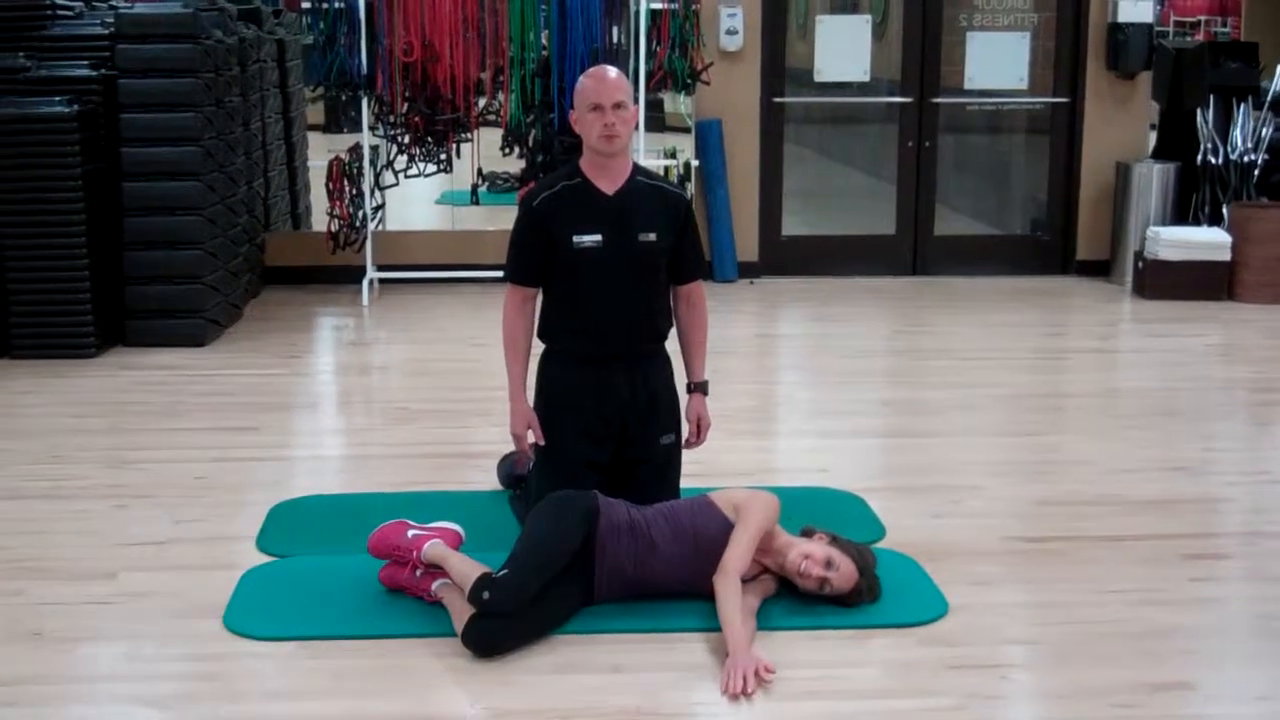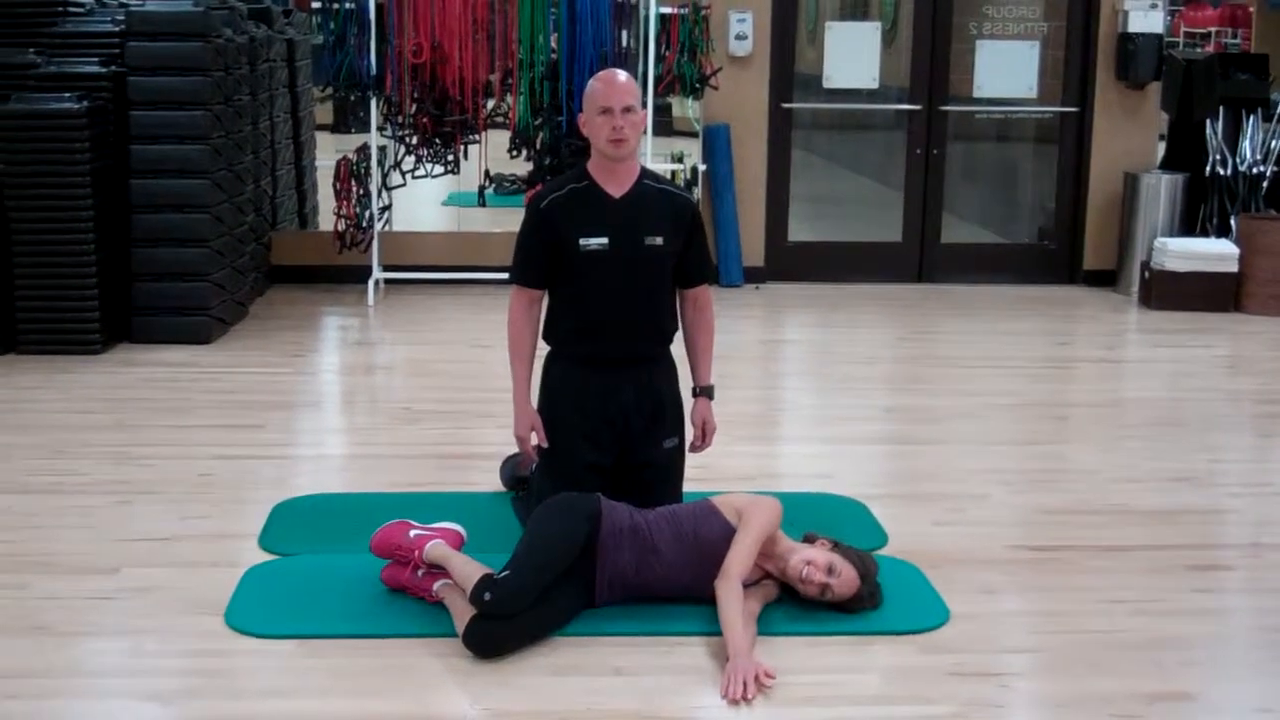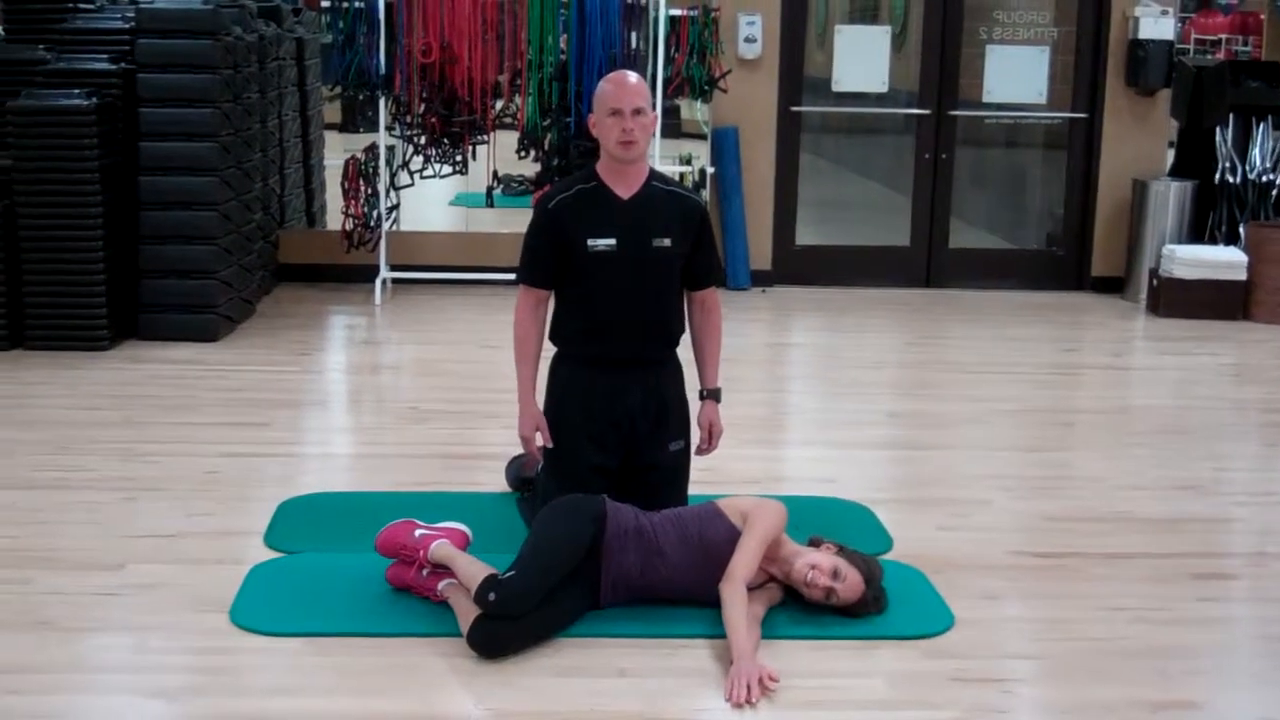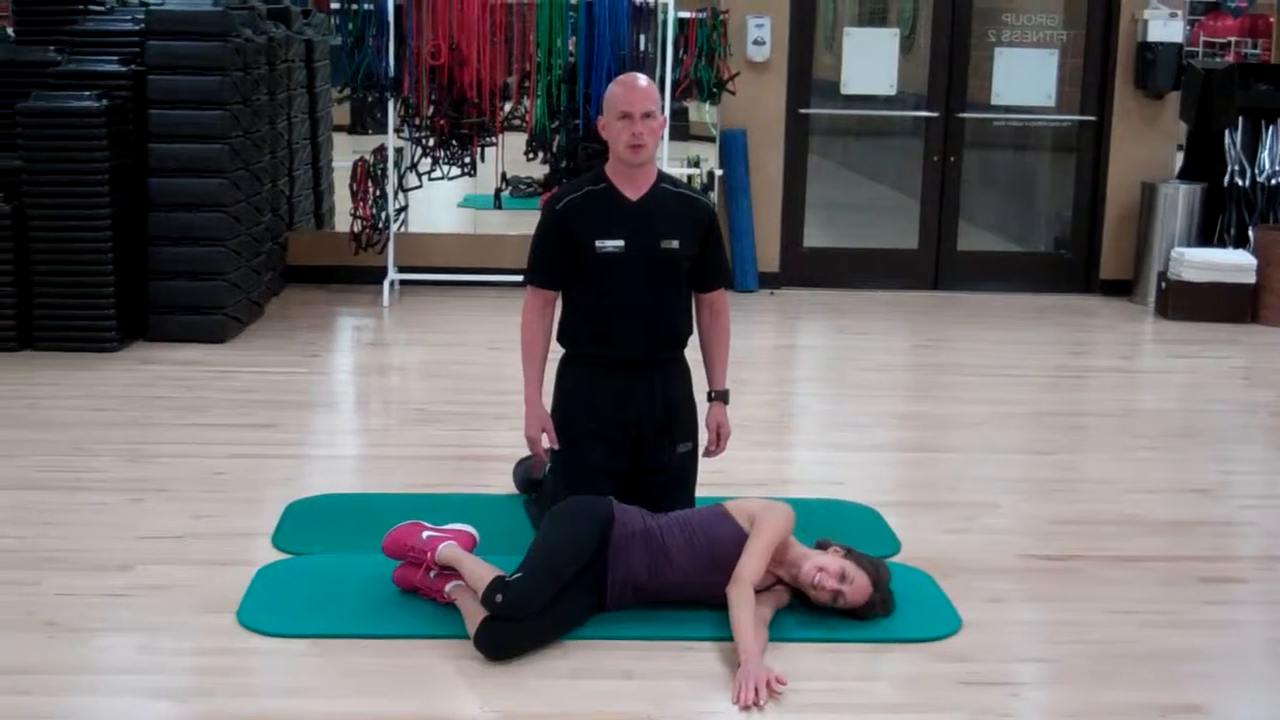
dt=0.2s
person 1, frame 1
left shoulder: (764, 584)
right shoulder: (764, 505)
left elbow: (740, 602)
right elbow: (725, 575)
left wrist: (741, 651)
right wrist: (739, 652)
left hip: (592, 587)
right hip: (582, 521)
left knee: (486, 640)
right knee: (503, 597)
left ankle: (436, 582)
right ankle: (430, 544)
person 1, frame 2
left shoulder: (766, 589)
right shoulder: (767, 509)
left elbow: (741, 606)
right elbow: (728, 579)
left wrist: (741, 655)
right wrist: (739, 655)
left hip: (593, 588)
right hip: (585, 522)
left knee: (487, 641)
right knee: (503, 597)
left ankle: (437, 582)
right ankle: (431, 546)
person 1, frame 3
left shoulder: (769, 591)
right shoulder: (772, 513)
left elbow: (746, 609)
right elbow: (731, 582)
left wrist: (745, 659)
right wrist: (743, 658)
left hip: (599, 590)
right hip: (590, 525)
left knee: (492, 640)
right knee: (509, 598)
left ankle: (442, 582)
right ankle: (435, 546)
person 1, frame 4
left shoulder: (778, 595)
right shoulder: (780, 517)
left elbow: (753, 613)
right elbow: (739, 585)
left wrist: (752, 662)
right wrist: (750, 661)
left hip: (606, 593)
right hip: (597, 527)
left knee: (498, 643)
right knee: (515, 601)
left ankle: (450, 584)
right ankle: (443, 547)
person 2, frame 1
left shoulder: (669, 201)
right shoulder: (544, 203)
left elbow: (689, 296)
right elbow: (520, 301)
left wrist: (697, 387)
right wrist: (518, 397)
left hip: (648, 379)
right hip: (569, 380)
right ankle: (525, 473)
person 2, frame 2
left shoulder: (677, 206)
right shoulder: (551, 206)
left elbow: (696, 301)
right elbow: (525, 303)
left wrist: (703, 392)
right wrist: (521, 400)
left hip: (653, 384)
right hip: (573, 383)
right ankle: (528, 475)
person 2, frame 3
left shoulder: (685, 208)
right shoulder: (559, 207)
left elbow: (704, 304)
right elbow: (531, 303)
left wrist: (711, 395)
right wrist: (526, 399)
left hip: (659, 386)
right hip: (580, 384)
right ankle: (534, 474)
person 2, frame 4
left shoulder: (694, 210)
right shoulder: (568, 208)
left elbow: (712, 305)
right elbow: (539, 304)
left wrist: (718, 396)
right wrist: (533, 400)
left hip: (666, 386)
right hip: (588, 385)
right ankle: (541, 478)
